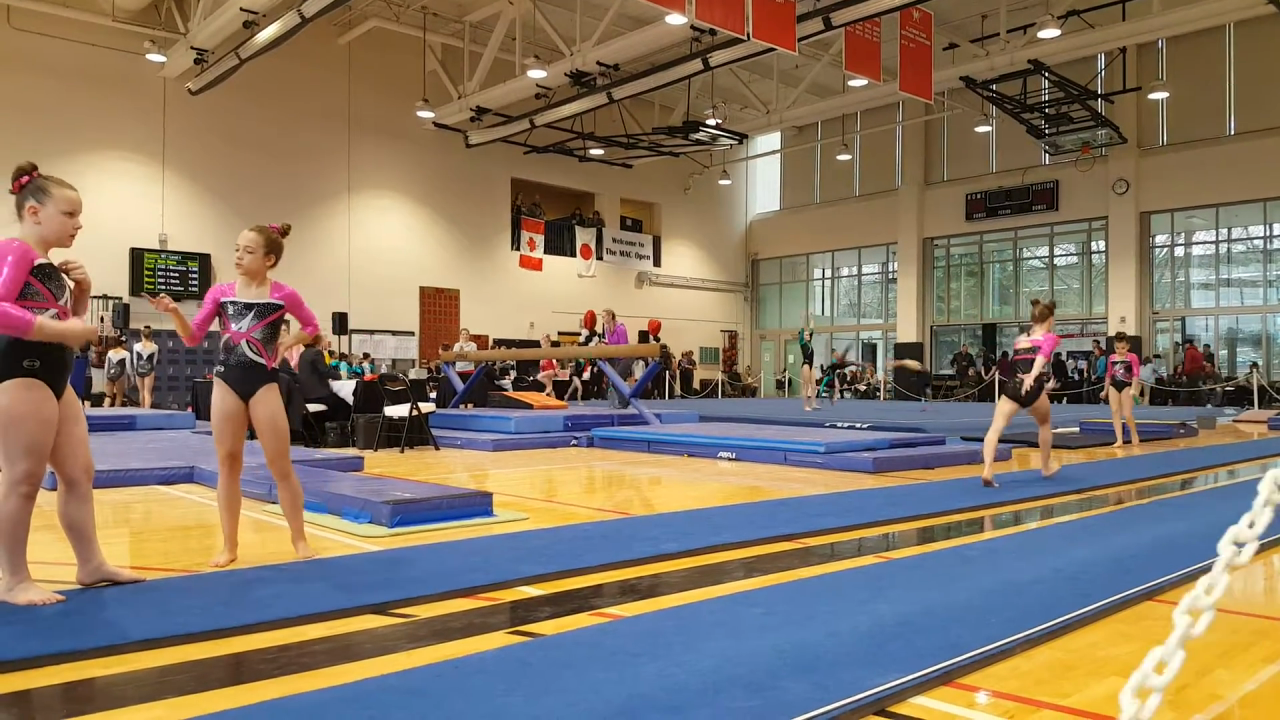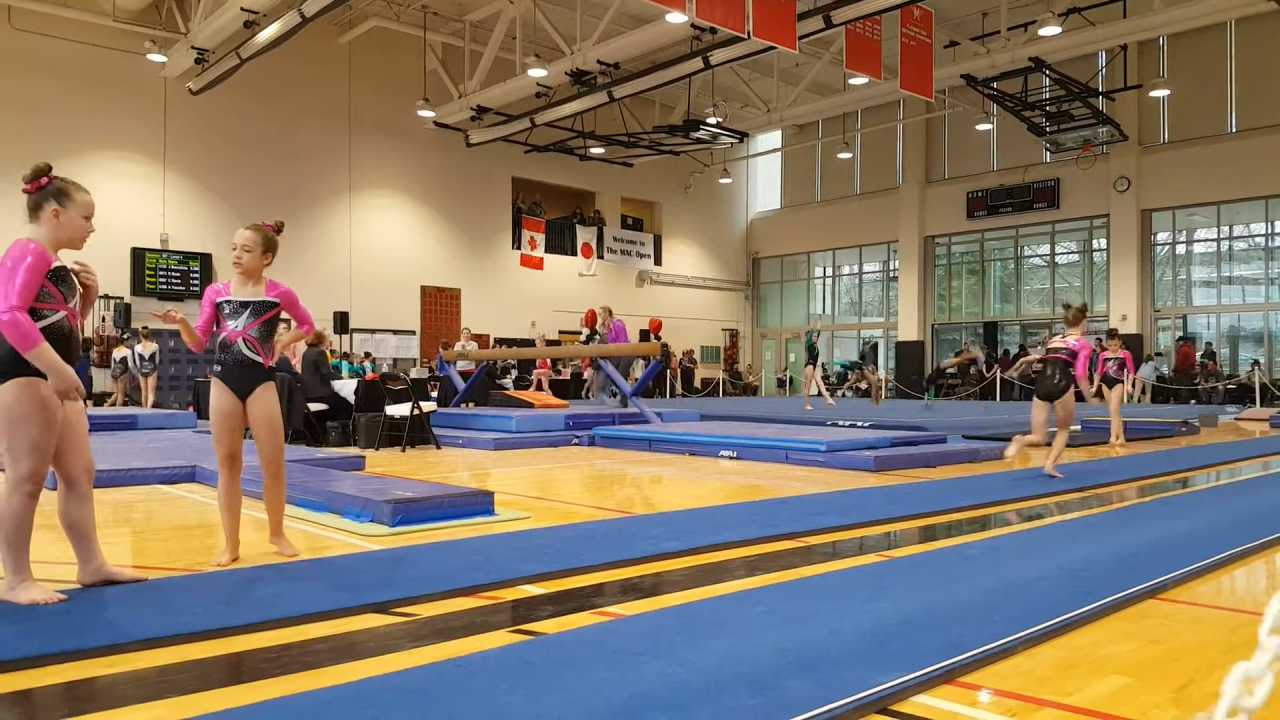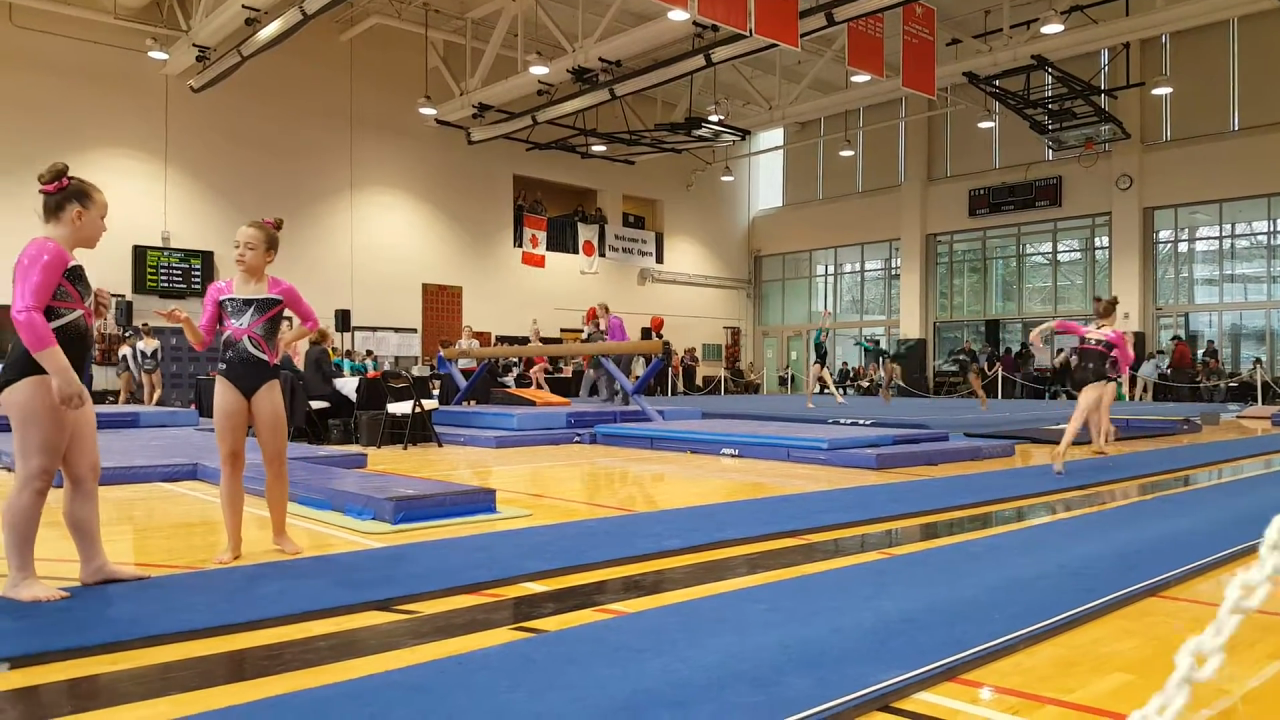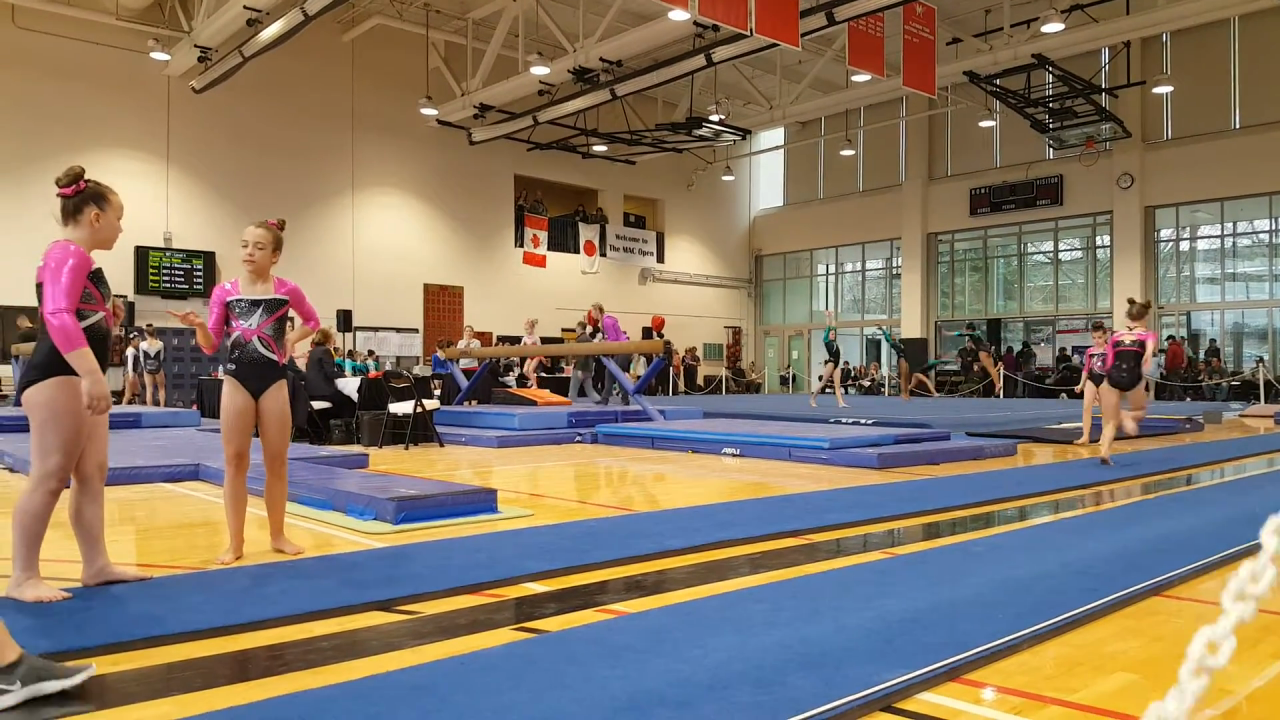
dt=0.2s
person 1, frame 1
left shoulder: (47, 263)
left elbow: (69, 319)
left wrist: (82, 290)
right wrist: (62, 330)
left hip: (53, 378)
left knee: (79, 473)
left ankle: (91, 564)
person 1, frame 2
left shoulder: (56, 264)
left wrist: (88, 294)
right wrist: (57, 368)
left hip: (54, 379)
left knee: (80, 474)
left ankle: (92, 564)
person 1, frame 3
left shoulder: (64, 259)
right shoulder: (44, 251)
left wrist: (93, 309)
right wrist: (62, 373)
left hip: (62, 377)
right hip: (37, 377)
left knee: (86, 472)
right knee: (36, 476)
left ankle: (94, 564)
person 1, frame 4
left shoulder: (76, 258)
right shoulder: (69, 254)
right elbow: (57, 318)
left wrist: (106, 317)
right wrist: (93, 376)
left hip: (75, 378)
right hip: (57, 378)
left knee: (93, 474)
right knee: (50, 477)
left ankle: (96, 564)
right ankle: (23, 577)
person 2, frame 1
left shoulder: (284, 295)
right shoulder: (221, 293)
left elbow: (312, 327)
right elbow: (193, 337)
left wrist: (285, 344)
right wrist: (174, 312)
left hip: (264, 382)
right hip: (227, 381)
left knee: (281, 465)
right knee: (229, 464)
left ankle: (299, 538)
right ankle: (229, 544)
person 2, frame 2
left shoulder: (280, 293)
right shoulder: (216, 292)
left elbow: (307, 325)
right elbow: (198, 342)
left wrist: (281, 343)
right wrist: (181, 322)
left hip: (261, 381)
right hip: (224, 380)
left knee: (274, 463)
right knee: (228, 463)
left ankle: (277, 532)
right ankle: (231, 544)
person 2, frame 3
left shoulder: (282, 290)
right shoulder: (218, 290)
left elbow: (311, 321)
right elbow: (202, 341)
left wrist: (284, 340)
right wrist: (184, 322)
left hip: (266, 378)
right hip: (228, 378)
left knee: (276, 461)
right knee: (230, 461)
left ankle: (280, 532)
right ankle: (233, 541)
person 2, frame 4
left shoulder: (288, 291)
right shoulder: (224, 292)
left elbow: (312, 321)
right elbow: (211, 345)
left wrist: (291, 340)
right wrist: (198, 326)
left hip: (273, 378)
right hip: (237, 378)
left knee: (277, 462)
right knee: (235, 461)
left ankle: (278, 534)
right ankle: (235, 541)
person 3, frame 1
left shoulder: (1019, 339)
right shoulder: (1050, 338)
right elbow: (1042, 356)
right wrist: (1033, 375)
left hip: (1011, 387)
right hip: (1031, 387)
left knee: (995, 429)
right knee: (1045, 424)
left ankle: (987, 470)
right ankle: (1046, 466)
person 3, frame 2
left shoulder: (1052, 340)
right shoulder: (1084, 344)
right elbow: (1081, 374)
right wrist: (1089, 397)
left hip: (1042, 385)
right hip: (1060, 385)
left knee: (1039, 438)
right knee: (1063, 430)
left ankle: (1019, 442)
right ankle: (1050, 465)
person 3, frame 3
left shoulder: (1084, 330)
right shoulder: (1117, 335)
left elbow: (1062, 324)
right elbow: (1125, 363)
left wrist: (1040, 329)
right wrist: (1129, 348)
left hip: (1078, 376)
right hip: (1095, 377)
left knee: (1093, 411)
right knee: (1078, 420)
left ankle: (1098, 443)
right ankle: (1060, 451)
person 3, frame 4
left shoulder: (1115, 335)
right shoulder: (1148, 334)
right elbow: (1151, 342)
right wrist: (1148, 353)
left hip: (1113, 377)
right hip: (1132, 376)
left knee: (1110, 420)
right knee: (1140, 411)
left ankle: (1105, 452)
right ankle: (1127, 416)
